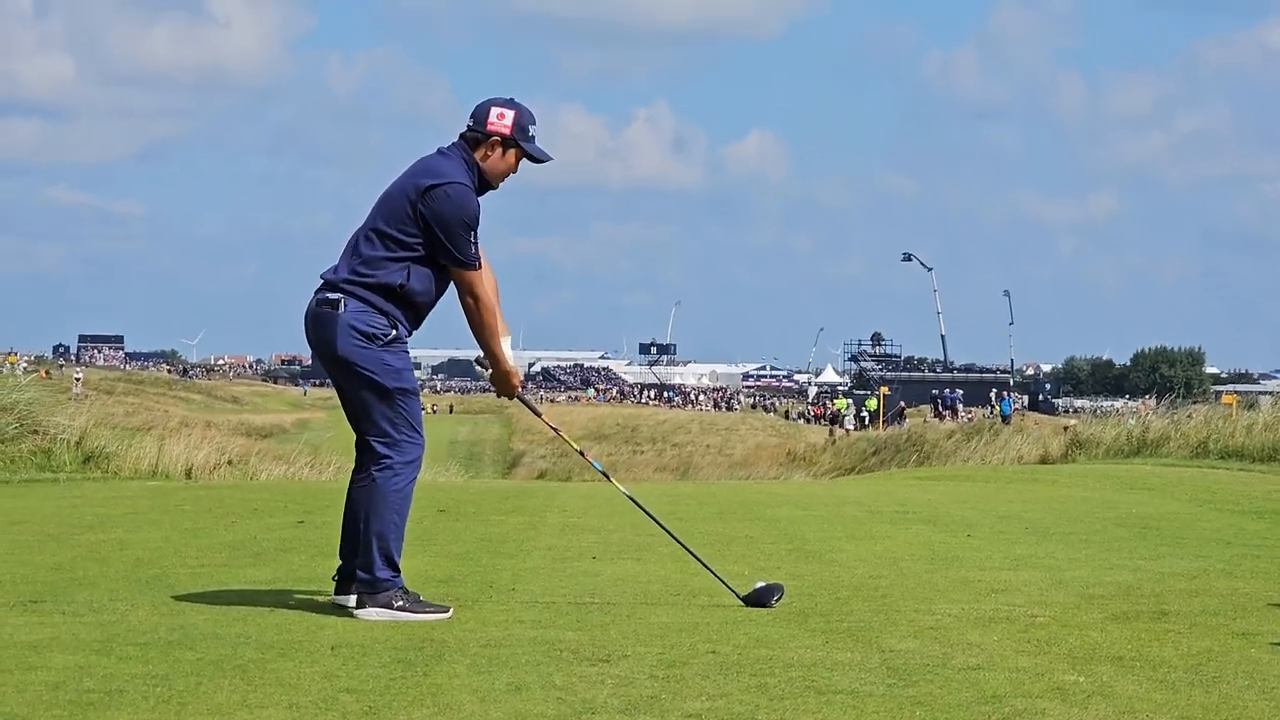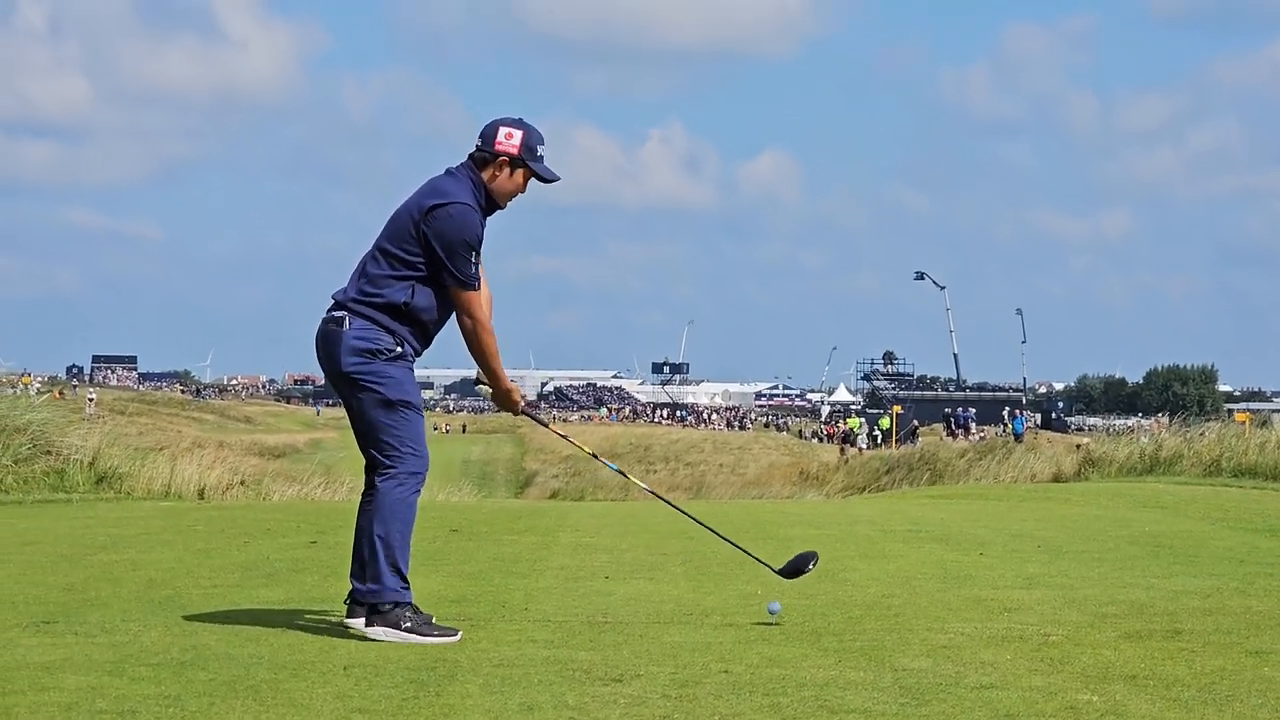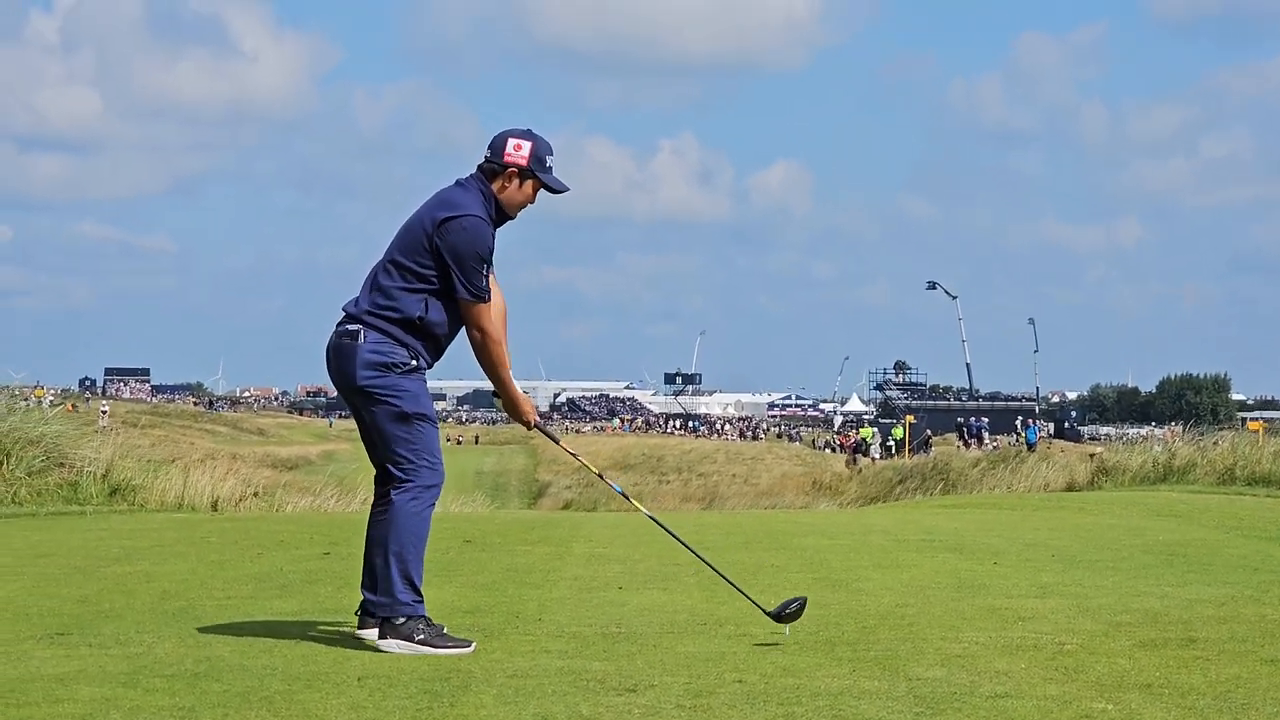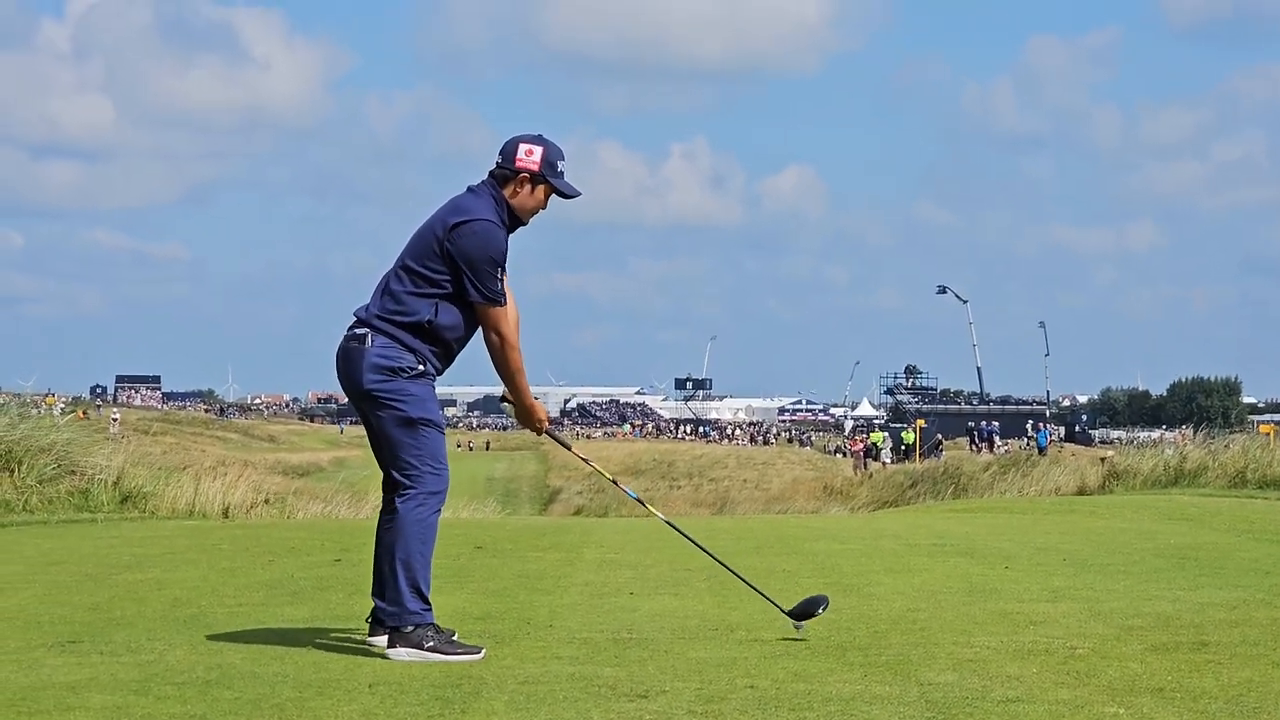
dt=0.4s
person 1, frame 1
left shoulder: (444, 173)
right shoulder: (451, 190)
left elbow: (480, 268)
right elbow: (474, 294)
left wrist: (504, 345)
right wrist: (501, 367)
left hip: (339, 318)
right hip: (365, 324)
left knee: (380, 448)
right knee: (399, 450)
left ankle: (355, 576)
right ankle: (379, 588)
person 1, frame 2
left shoulder: (457, 196)
right shoulder: (455, 210)
left elbow: (478, 290)
right elbow: (472, 315)
left wrist: (493, 372)
right wrist: (501, 383)
left hip: (355, 340)
right hip: (371, 342)
left knee: (391, 466)
right knee: (404, 466)
left ankle: (366, 599)
right ankle: (388, 604)
person 1, frame 3
left shoulder: (464, 206)
right shoulder: (467, 222)
left elbow: (492, 298)
right elbow: (482, 328)
left wrist: (508, 381)
right wrist: (512, 396)
left hip: (364, 352)
right hip: (385, 355)
left knee: (399, 478)
right knee: (420, 478)
left ankle: (378, 609)
right ankle: (402, 617)
person 1, frame 4
left shoulder: (481, 214)
right shoulder: (479, 227)
left elbow: (504, 306)
right elbow: (499, 331)
left wrist: (519, 392)
right wrist: (526, 402)
left hip: (376, 359)
right hip: (392, 361)
left knee: (409, 484)
right knee: (424, 484)
left ankle: (388, 616)
right ankle: (410, 626)
